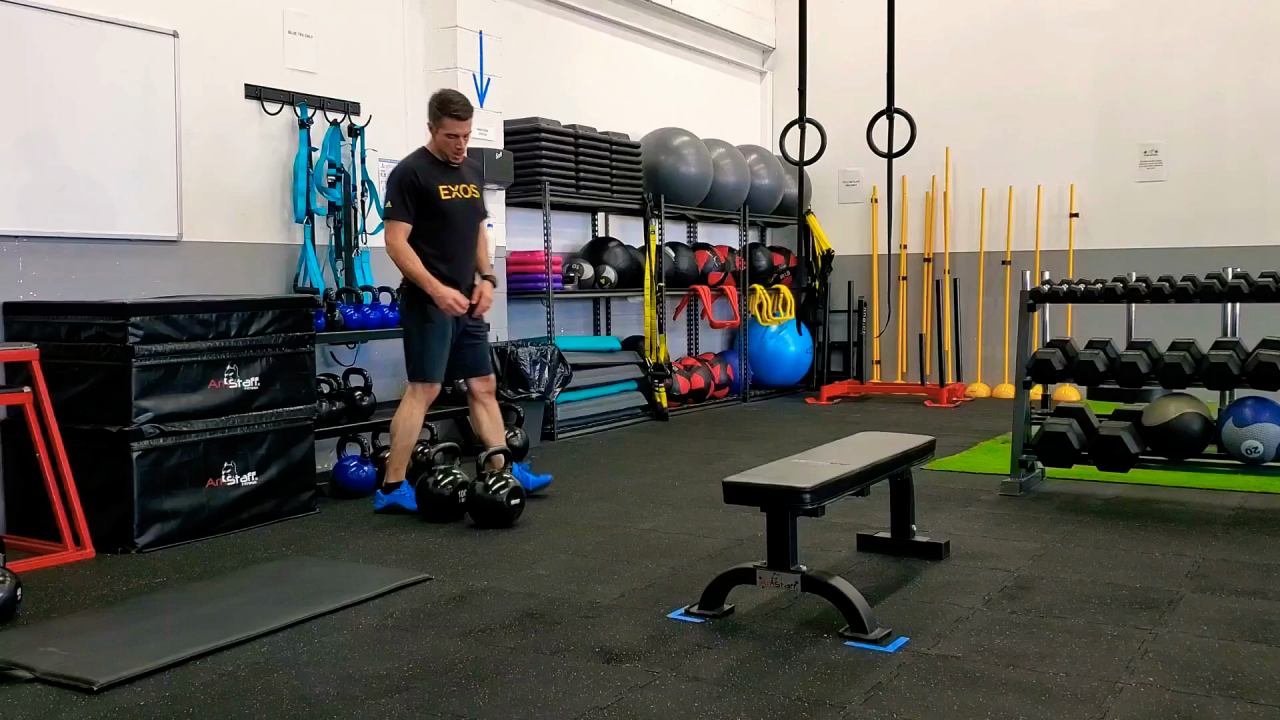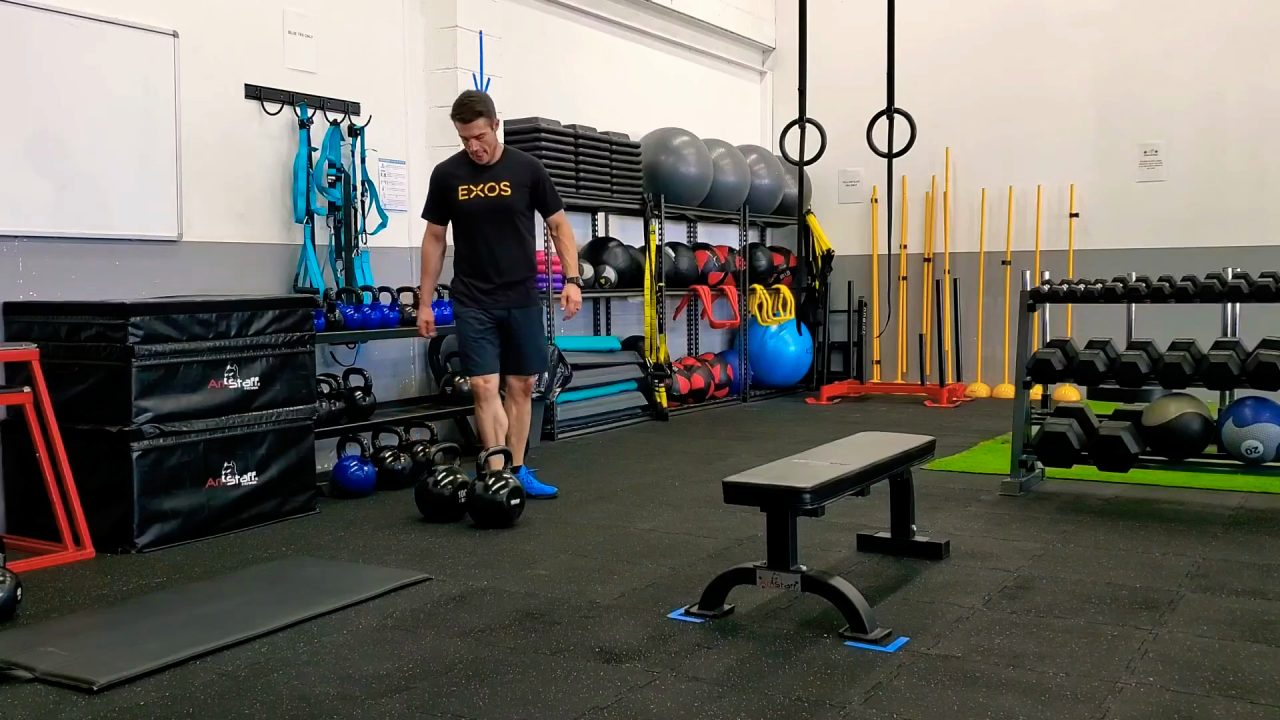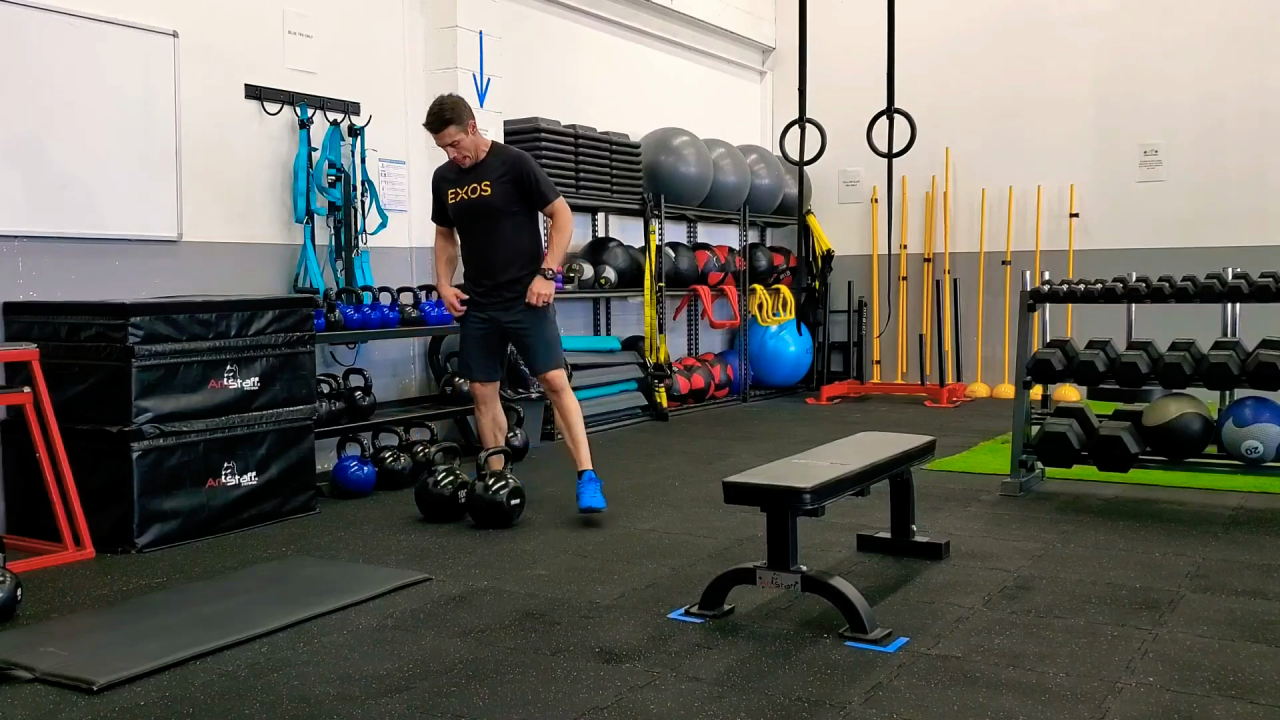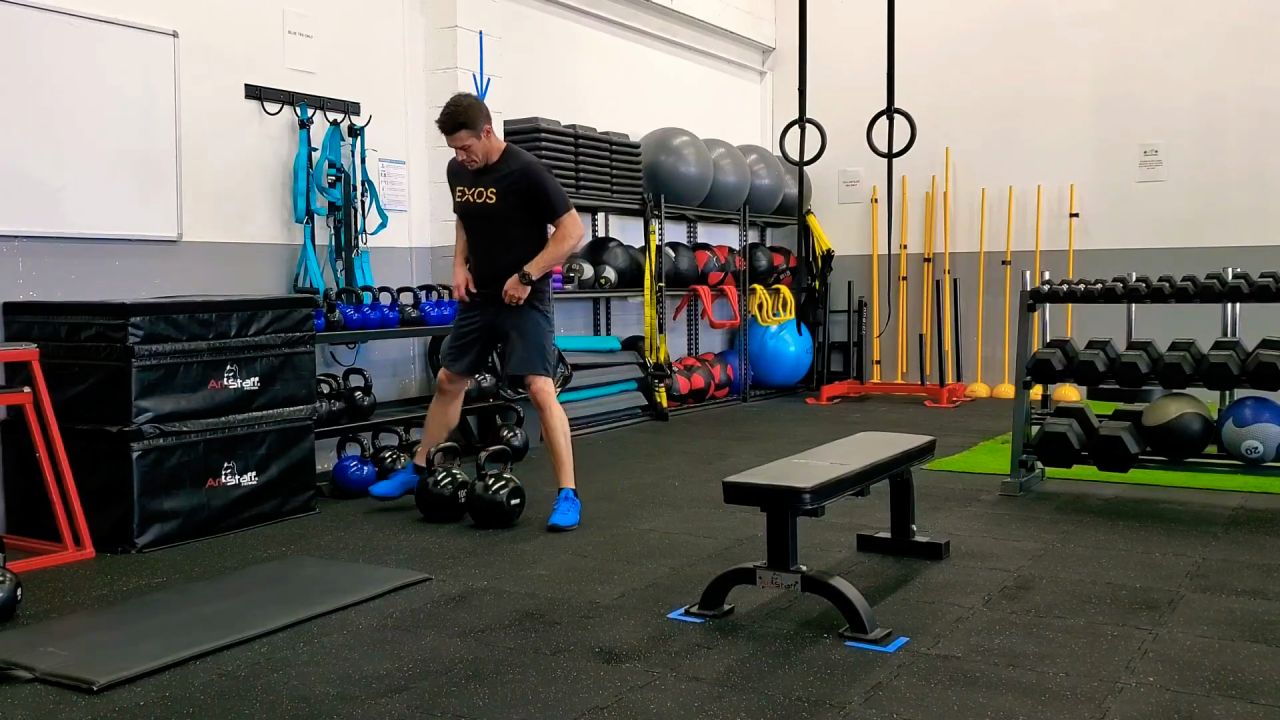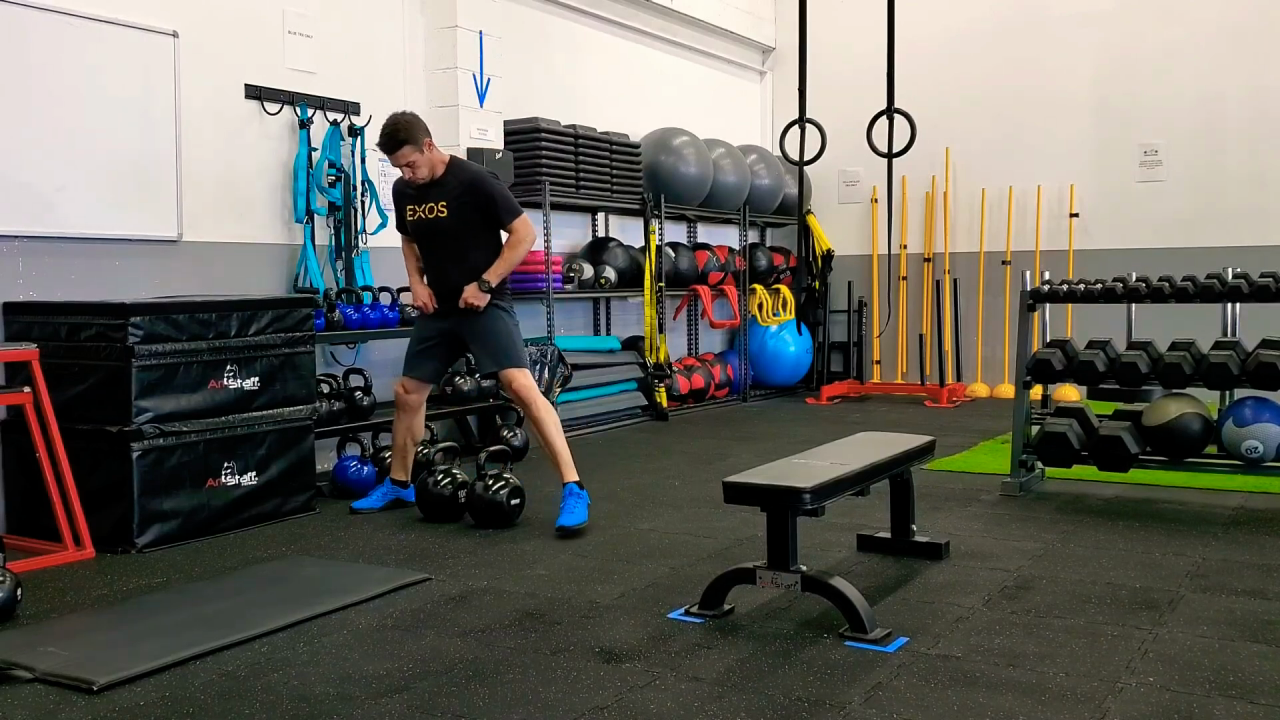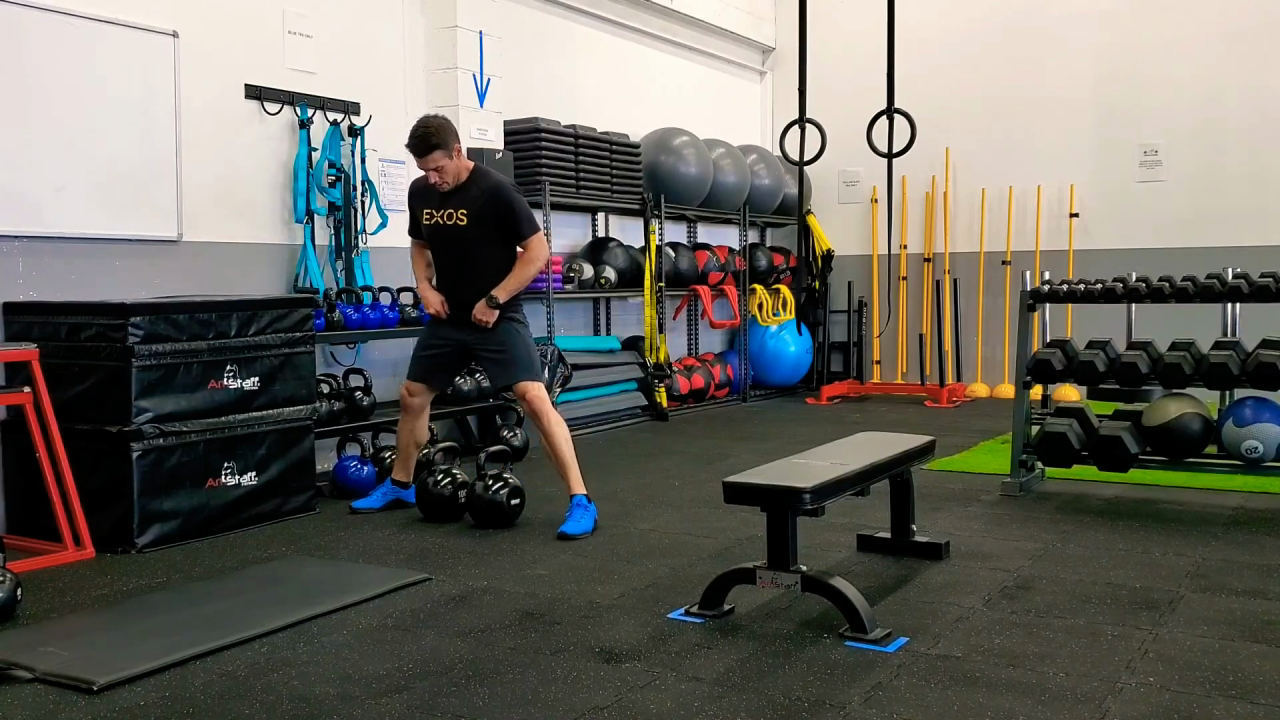
dt=0.5s
person 1, frame 1
left shoulder: (471, 172)
right shoulder: (411, 172)
right elbow: (396, 242)
left wrist: (486, 278)
right wrist: (435, 290)
left hip: (464, 302)
right hip: (428, 305)
left knee: (484, 387)
right knee: (423, 391)
right ankle: (391, 487)
person 1, frame 2
left shoulder: (527, 169)
right shoulder: (447, 174)
left elbow: (559, 226)
right elbow: (434, 238)
left wrist: (571, 278)
right wrist: (425, 302)
left hip: (522, 298)
right hip: (474, 300)
left knee: (521, 386)
right knee: (484, 387)
left ankle: (517, 470)
person 1, frame 3
left shoulder: (515, 164)
right shoulder: (444, 178)
left elbow: (561, 217)
right elbow: (445, 235)
left wrist: (546, 274)
right wrist: (444, 282)
left hip: (527, 297)
right hip: (478, 303)
left knee: (555, 381)
right knee: (483, 391)
left ankle: (587, 478)
person 1, frame 4
left shoulder: (526, 170)
right shoulder: (457, 170)
left elbow: (571, 229)
left wrist: (527, 276)
right wrist: (460, 265)
left hip: (522, 300)
right hip: (477, 297)
left knee: (539, 391)
right knee: (448, 383)
left ankle: (568, 495)
right ankle: (419, 470)
person 1, frame 5
left shoulder: (474, 181)
right shoulder: (403, 190)
left elbow: (523, 235)
left wrist: (485, 284)
right wrist: (416, 280)
left hip: (484, 304)
right hip: (440, 308)
left knee: (521, 386)
right knee: (407, 394)
left ankle: (573, 489)
right ankle: (399, 485)
person 1, frame 6
left shoulder: (495, 191)
right shoulder: (420, 192)
left elbow: (537, 251)
left wrist: (494, 299)
right wrist: (425, 286)
left hip: (498, 316)
right hip: (448, 317)
left knee: (534, 398)
right knee: (412, 397)
left ankle: (581, 501)
right ankle: (399, 486)
